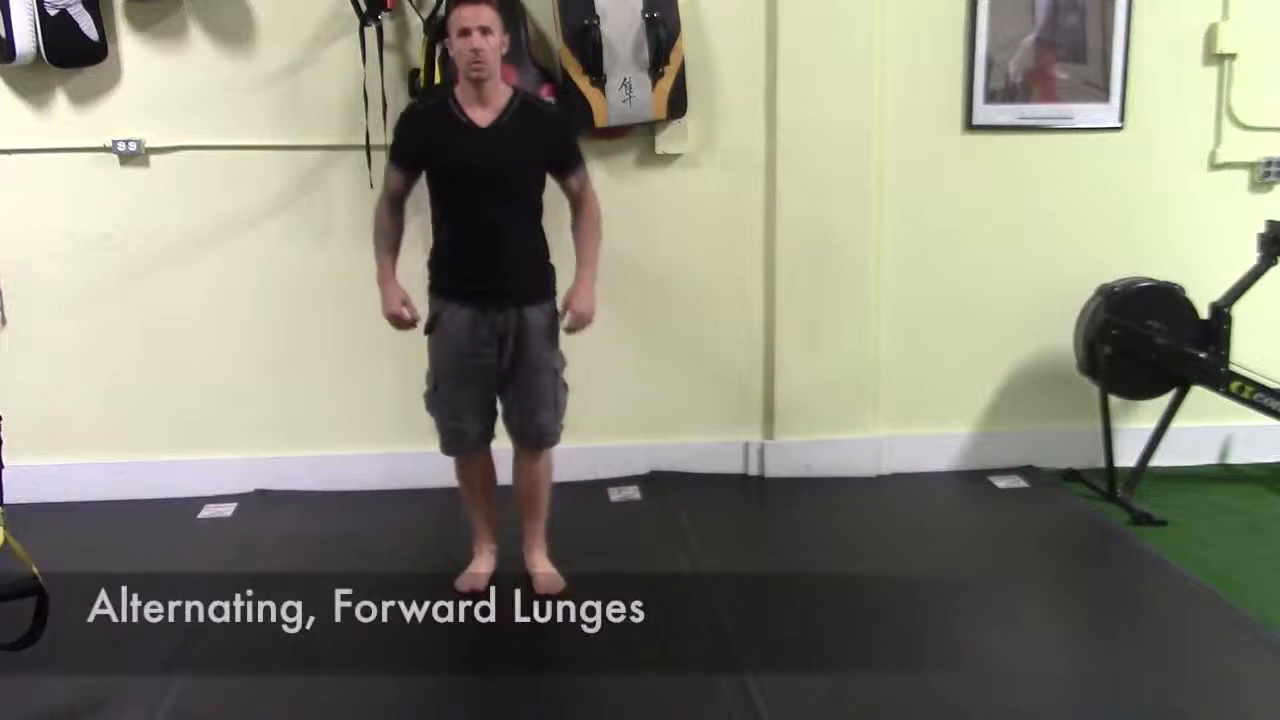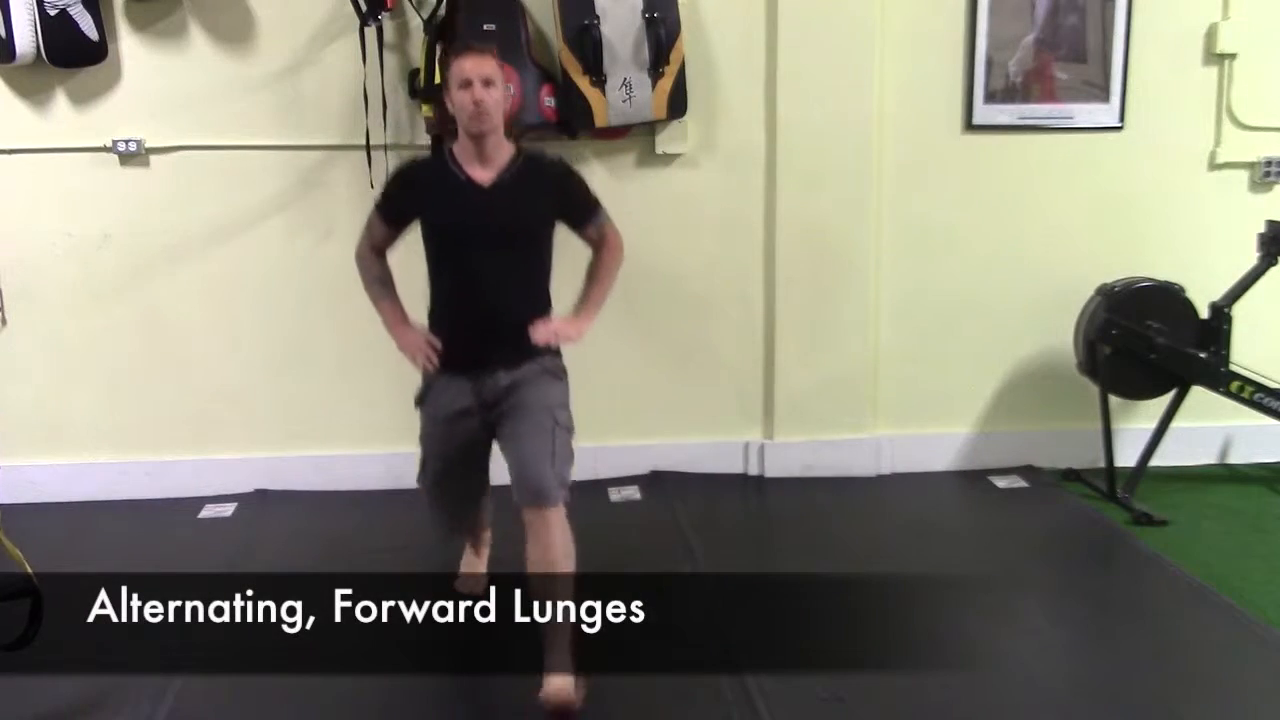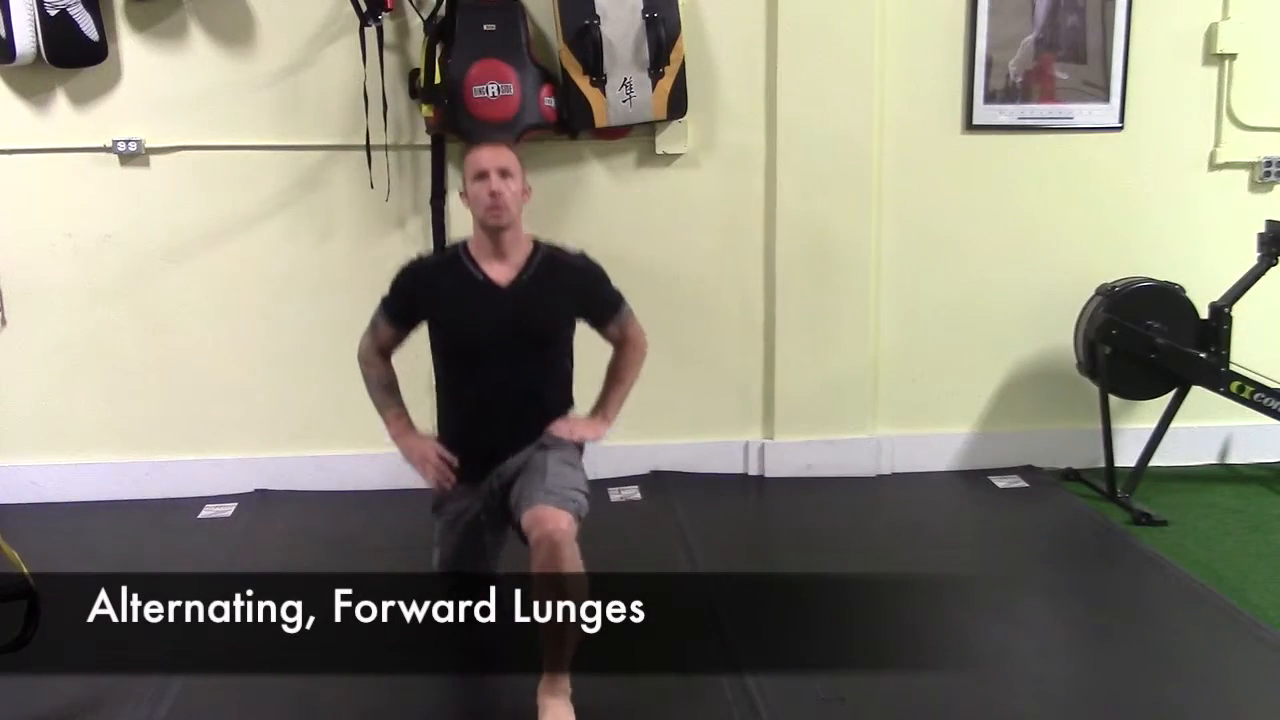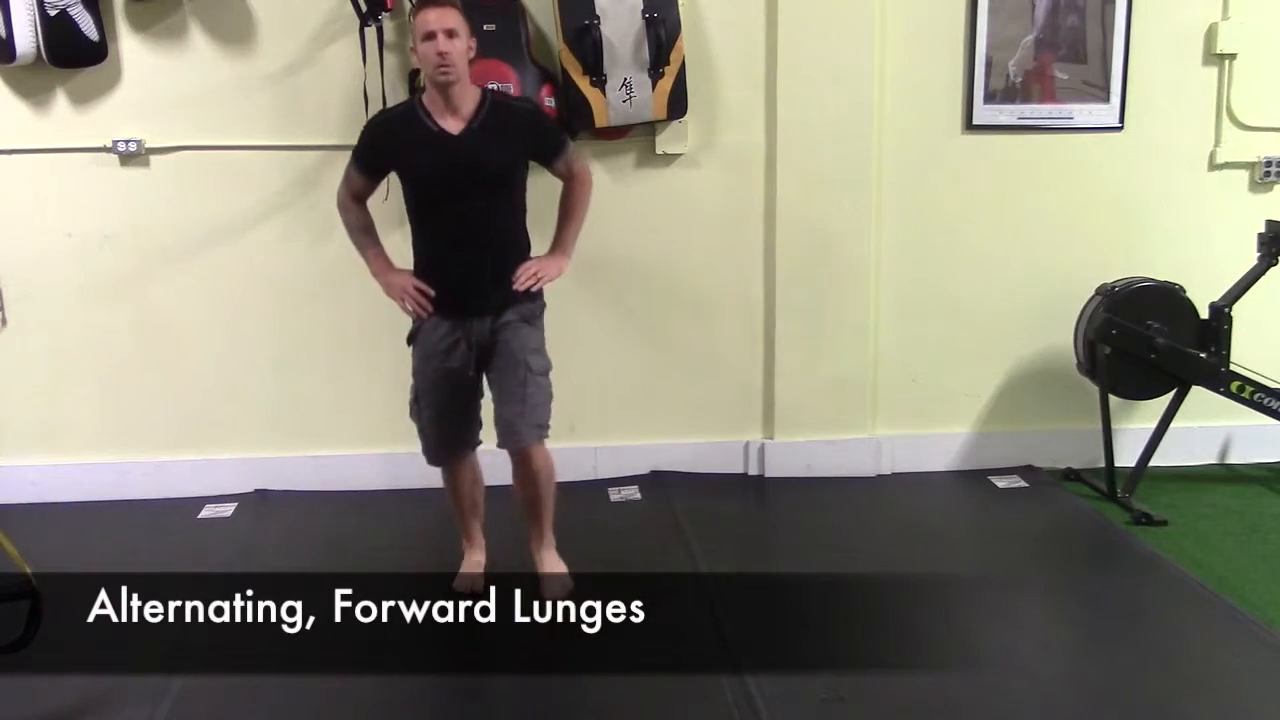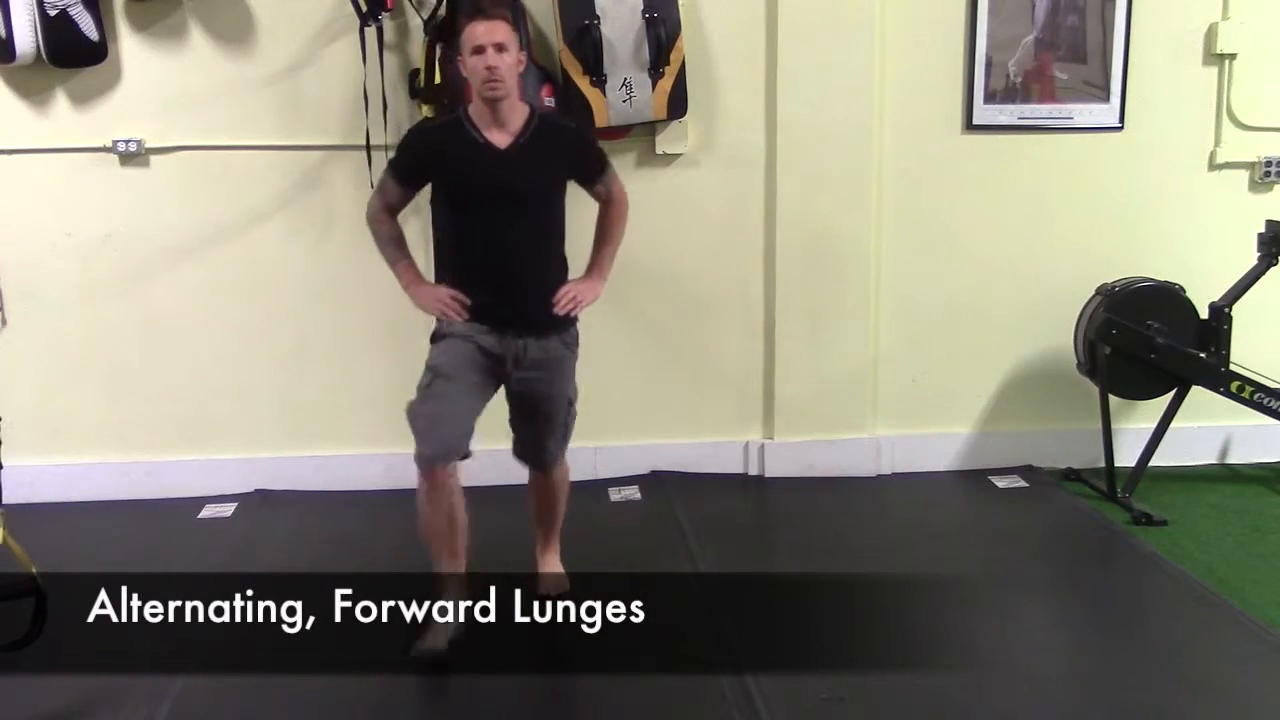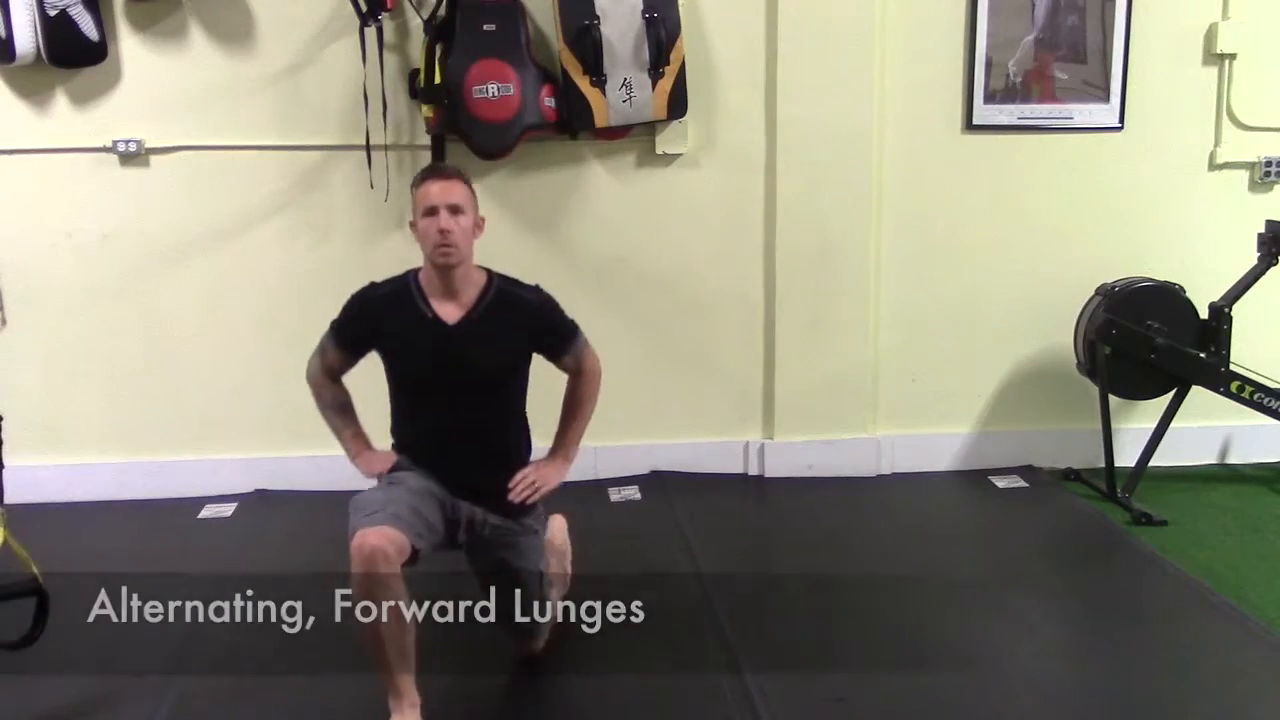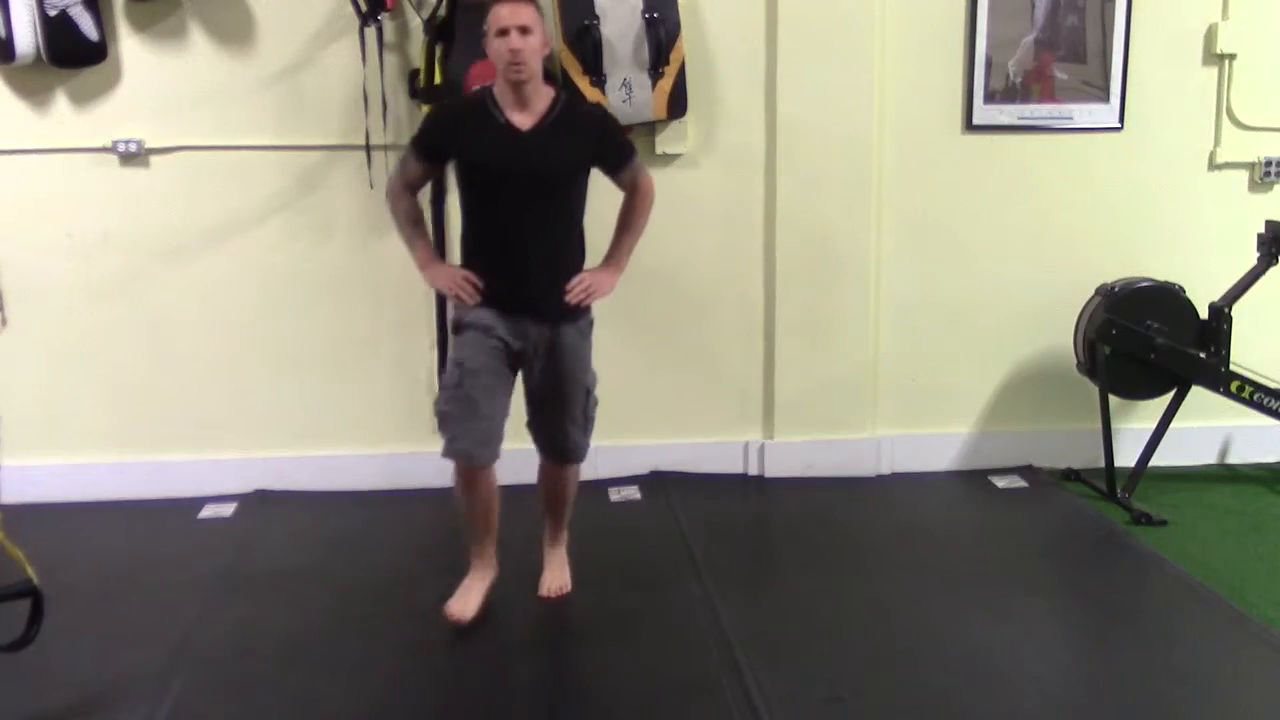
dt=0.7s
person 1, frame 1
left shoulder: (545, 120)
right shoulder: (422, 121)
left elbow: (583, 200)
right elbow: (391, 201)
left wrist: (586, 280)
right wrist: (387, 279)
left hip: (531, 303)
right hip: (456, 305)
left knee: (535, 434)
right knee: (464, 438)
left ankle: (536, 549)
right ankle: (484, 548)
person 1, frame 2
left shoulder: (550, 177)
right shoulder: (417, 180)
left elbow: (609, 244)
right elbow: (370, 250)
left wrist: (579, 318)
right wrist: (400, 326)
left hip: (529, 369)
right hip: (452, 373)
left knee: (544, 503)
right knee: (453, 503)
left ankle: (560, 665)
right ankle: (477, 550)
person 1, frame 3
left shoulder: (572, 273)
right shoulder: (427, 278)
left elbow: (631, 340)
right elbow: (373, 352)
left wrist: (600, 418)
right wrist: (407, 437)
left hip: (543, 448)
right hip: (464, 466)
left knee: (553, 532)
person 1, frame 4
left shoulder: (519, 118)
right shoulder: (390, 130)
left elbow: (577, 176)
right elbow: (350, 198)
left wrist: (559, 255)
right wrist: (383, 271)
left hip: (513, 308)
right hip: (439, 315)
left knee: (526, 440)
right knee: (452, 448)
left ankle: (546, 548)
right ankle: (474, 549)
person 1, frame 5
left shoulder: (563, 137)
right shoulder: (432, 140)
left elbow: (615, 200)
right elbow: (380, 210)
left wrist: (595, 279)
right wrist: (416, 285)
left hip: (545, 330)
right hip: (467, 328)
left knee: (547, 460)
right knee: (435, 460)
left ankle: (548, 555)
right ankle: (451, 590)
person 1, frame 6
left shoulder: (524, 306)
right shoulder: (380, 305)
left elbow: (587, 370)
right elbow: (321, 371)
left wrist: (559, 461)
right wrist: (361, 449)
left hip: (504, 492)
right hip: (419, 476)
left knee: (532, 638)
right knee: (371, 549)
left ankle: (549, 535)
person 1, frame 7
left shoulder: (587, 122)
right shoulder: (456, 119)
left elbow: (640, 189)
right elbow: (402, 187)
left wrist: (611, 269)
right wrist: (429, 264)
left hip: (562, 315)
right hip: (485, 312)
left knee: (563, 451)
right knee: (470, 458)
left ankle: (555, 547)
right ankle: (482, 564)
